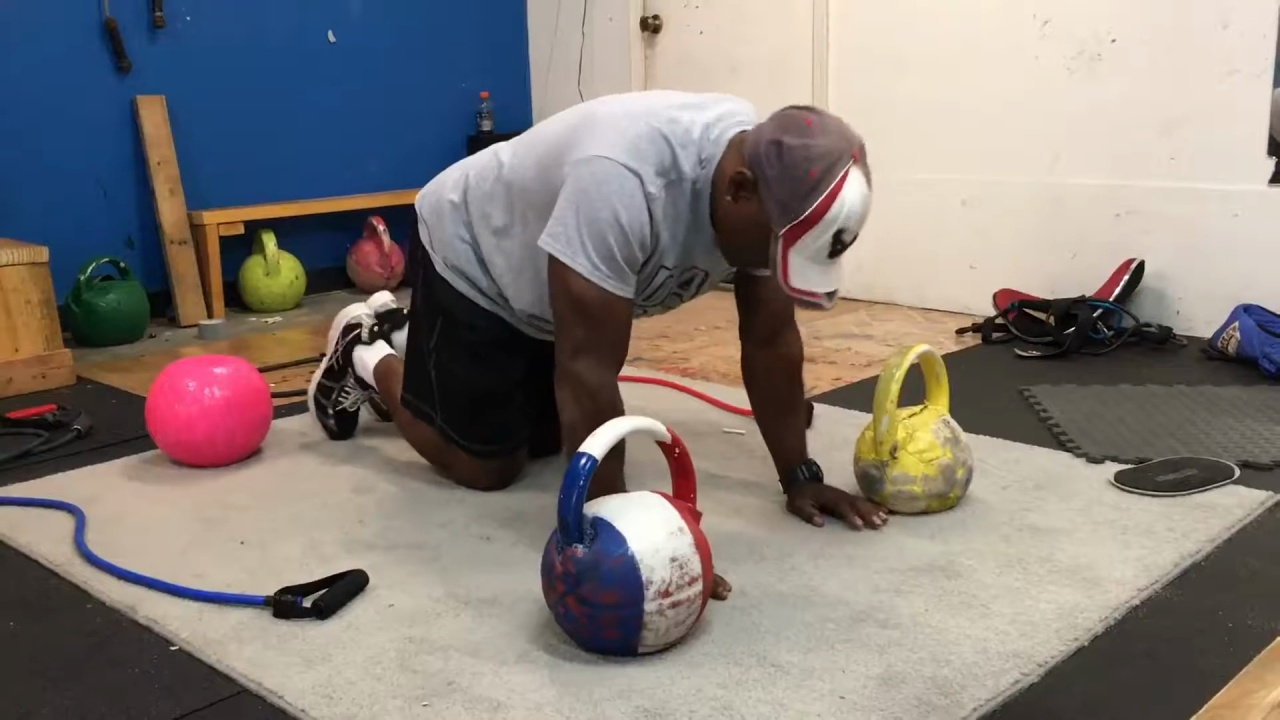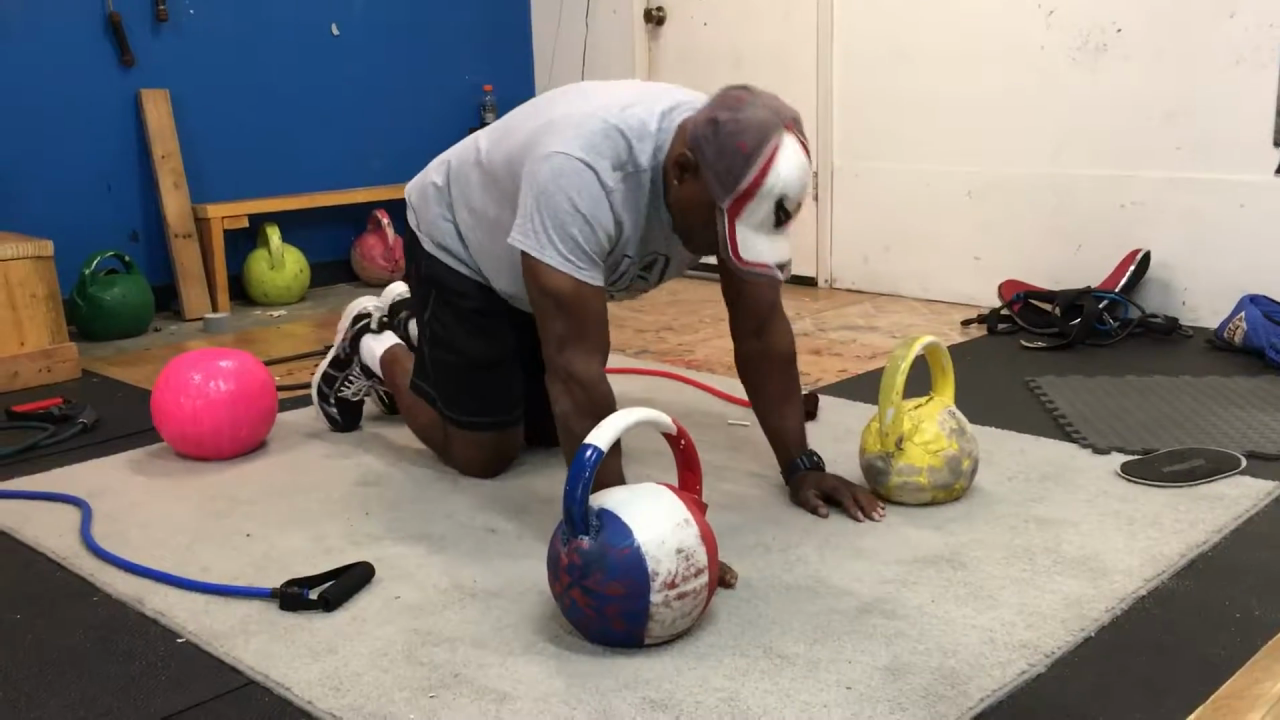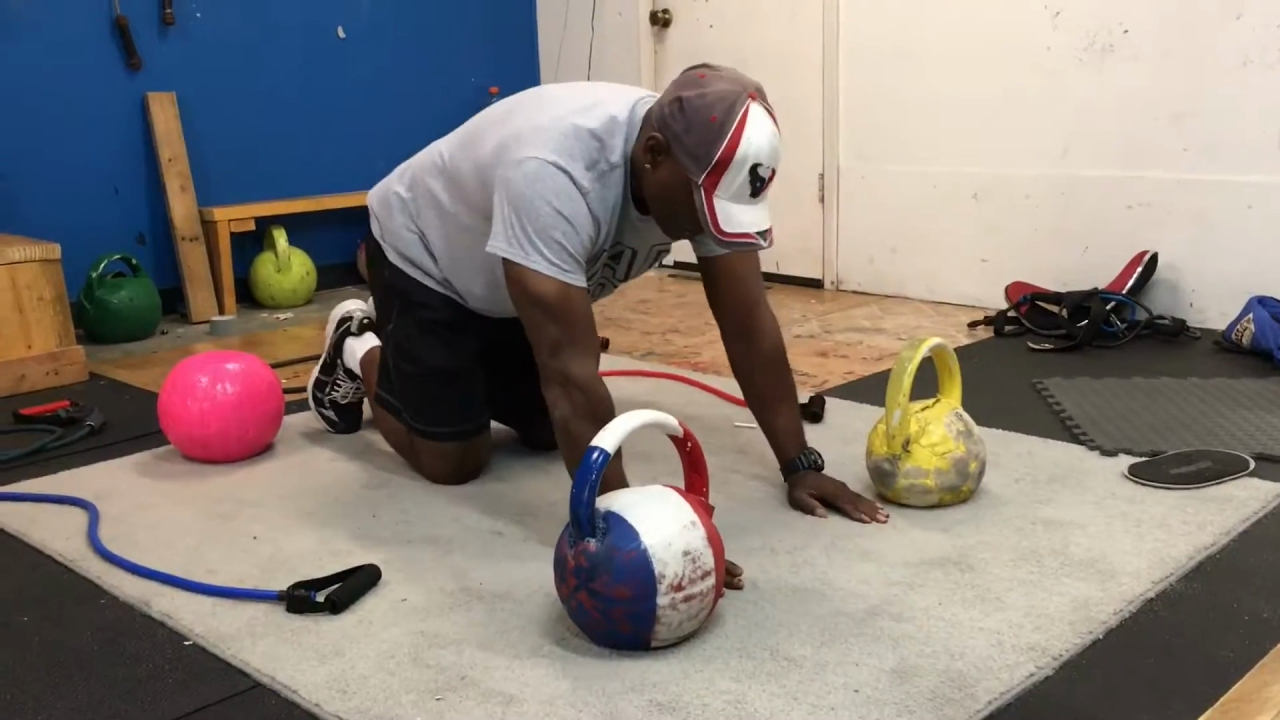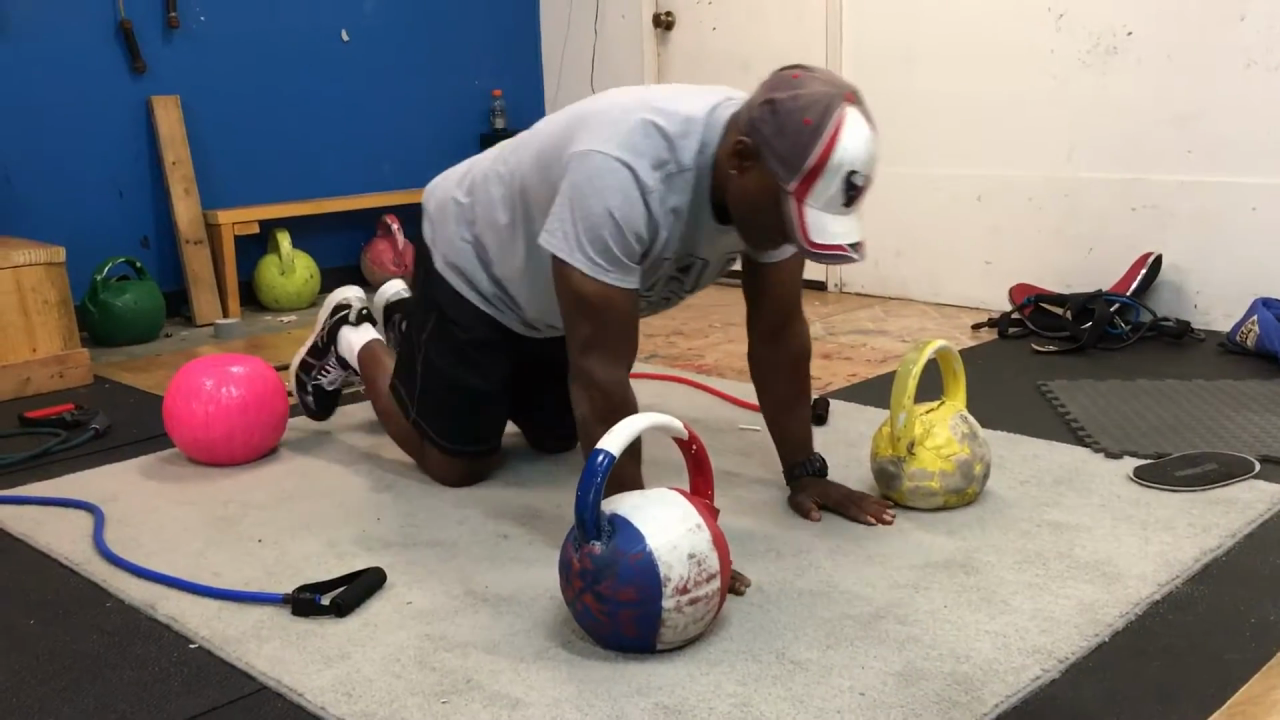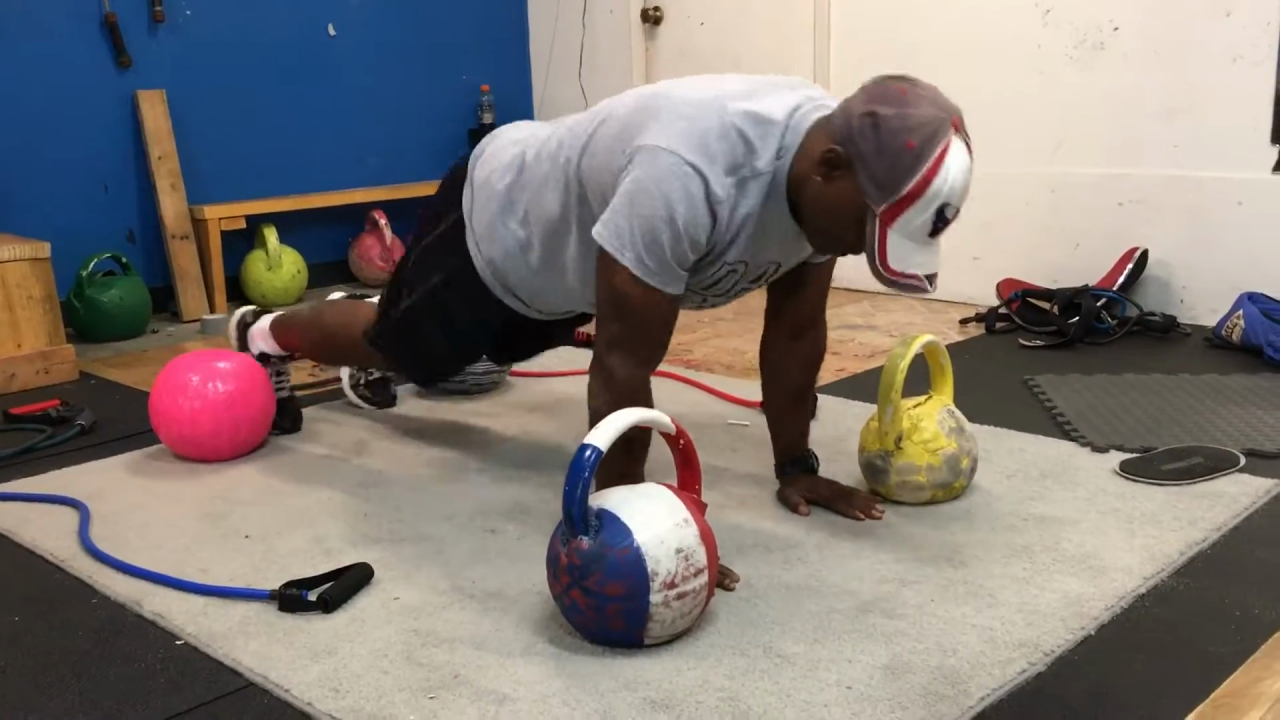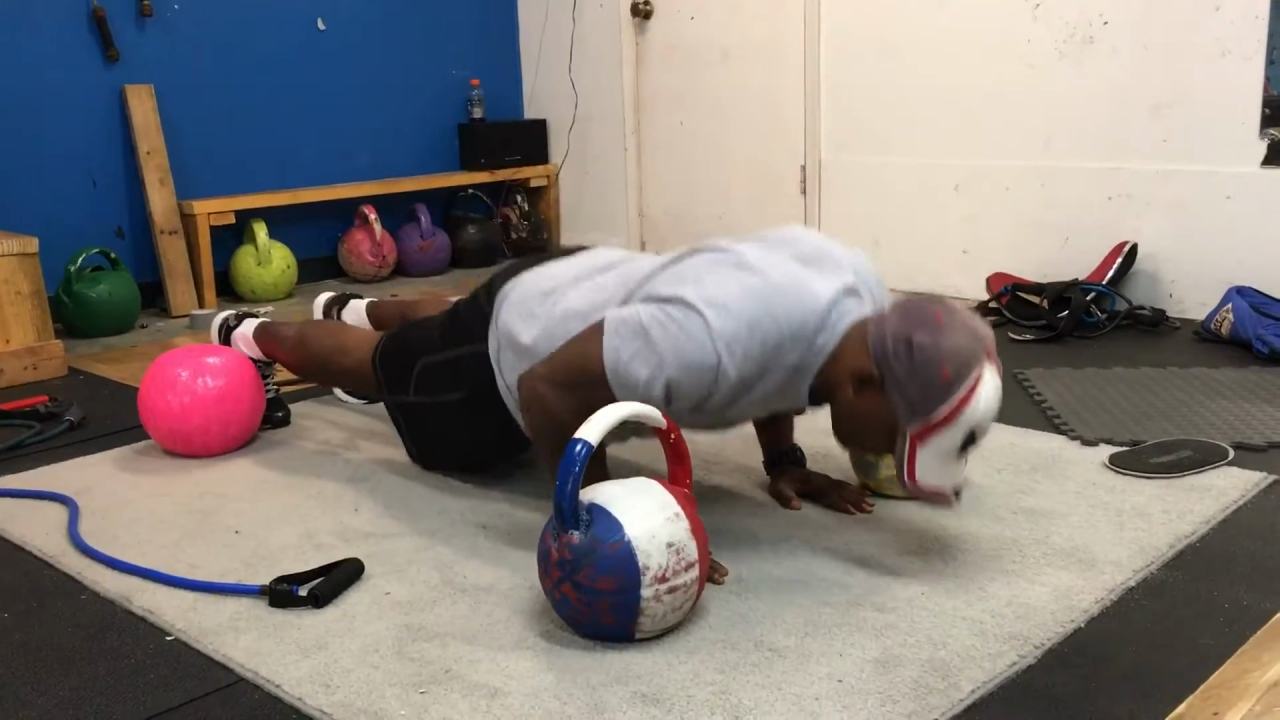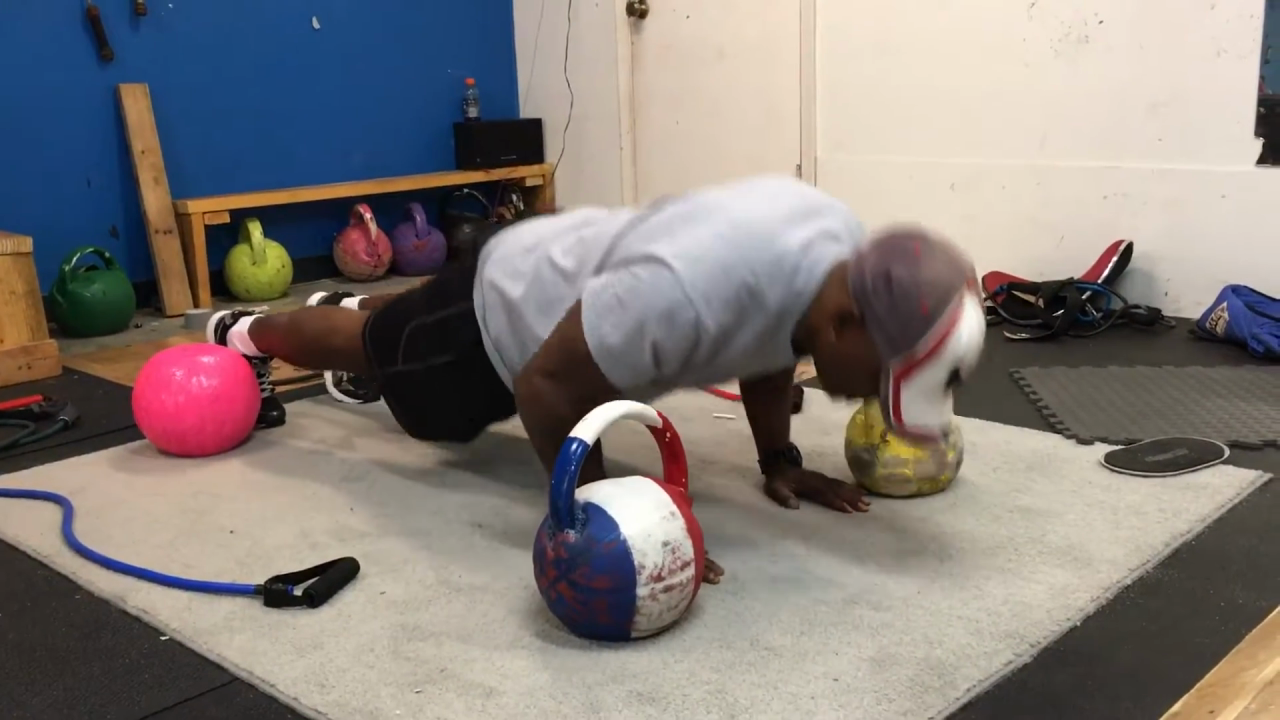
dt=0.4s
person 1, frame 1
left shoulder: (773, 181)
right shoulder: (623, 180)
left elbow: (770, 341)
right elbow: (588, 373)
left wrist: (801, 478)
left hip: (543, 283)
right hip: (471, 253)
left knee: (546, 440)
right knee: (486, 466)
left ankle: (399, 333)
right ankle: (366, 357)
person 1, frame 2
left shoulder: (739, 167)
right shoulder: (583, 173)
left elbow: (762, 330)
right elbow: (577, 364)
left wrist: (802, 467)
left hip: (542, 260)
right hip: (459, 242)
left knee: (550, 428)
right knee: (484, 451)
left ankle: (414, 321)
right ankle: (374, 348)
person 1, frame 3
left shoulder: (711, 166)
right shoulder: (554, 173)
left elbow: (749, 326)
right elbow: (570, 370)
left wrist: (800, 465)
left hip: (509, 279)
right hip: (423, 252)
left knee: (548, 431)
right knee: (453, 460)
left ankle: (397, 334)
right ankle: (359, 351)
person 1, frame 4
left shoulder: (774, 172)
right shoulder: (625, 171)
left elbow: (779, 333)
right elbow: (601, 371)
left wrist: (805, 472)
left hip: (551, 292)
right hip: (474, 260)
left knee: (558, 436)
right knee: (459, 462)
left ankle: (407, 319)
right ankle: (354, 337)
person 1, frame 5
left shoulder: (832, 169)
right shoulder: (690, 171)
left elbow: (796, 330)
right elbow: (622, 367)
left wrist: (795, 466)
left hip: (568, 249)
right hip: (501, 223)
left knee: (492, 350)
right knee: (395, 342)
left ankle: (367, 306)
right ankle: (267, 335)
person 1, frame 6
left shoulder: (861, 301)
right shoulder: (712, 338)
right elbow: (548, 394)
left wrist: (783, 461)
left hip: (586, 292)
right hip: (521, 358)
left knee: (444, 329)
right knee: (384, 371)
left ankle: (355, 312)
right ankle: (250, 336)
person 1, frame 7
left shoulder: (845, 251)
right shoulder: (689, 294)
left elbow: (764, 339)
right elbow: (542, 387)
left wrist: (779, 460)
left hip: (575, 263)
right hip: (510, 311)
left knee: (412, 321)
right knee: (375, 350)
left ankle: (351, 305)
right ankle: (245, 330)
